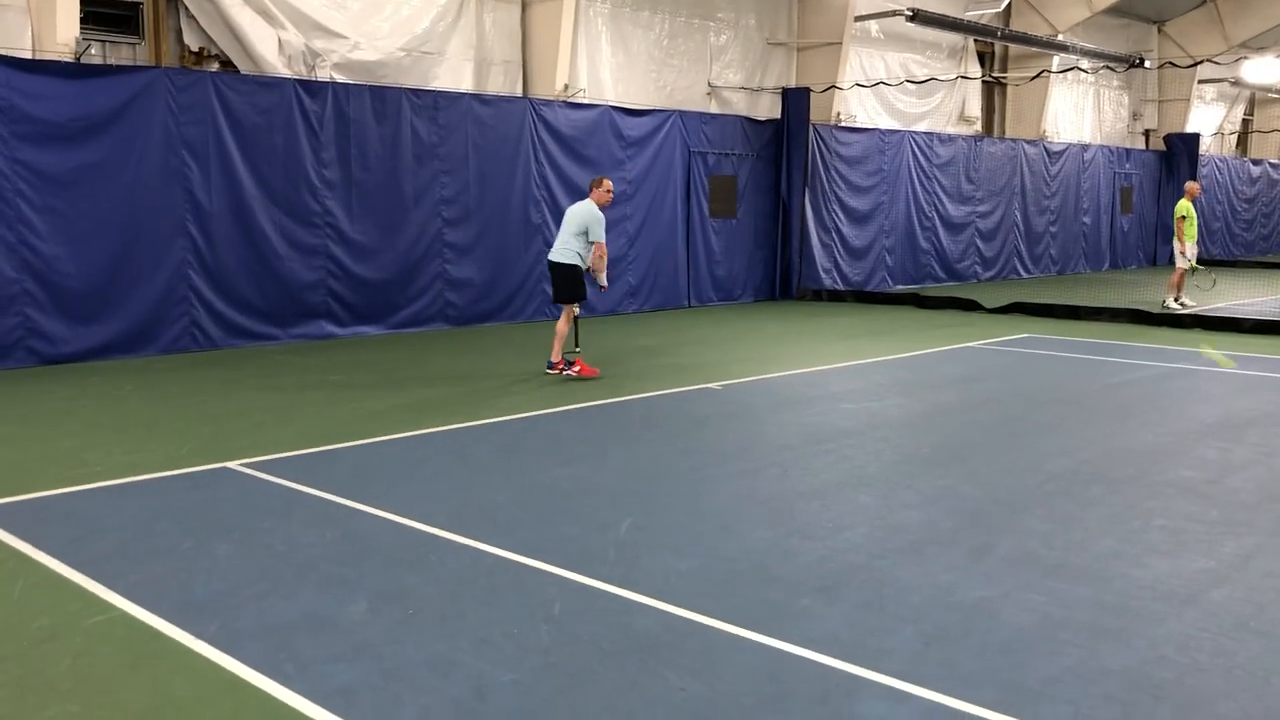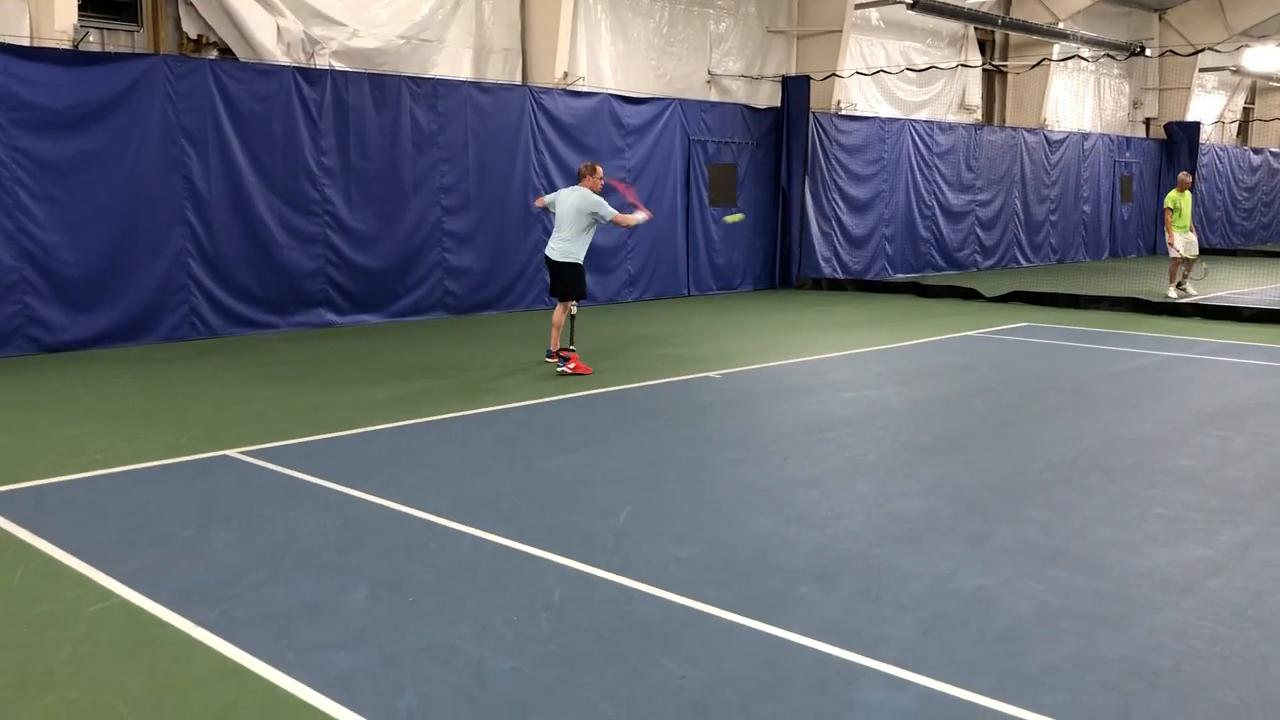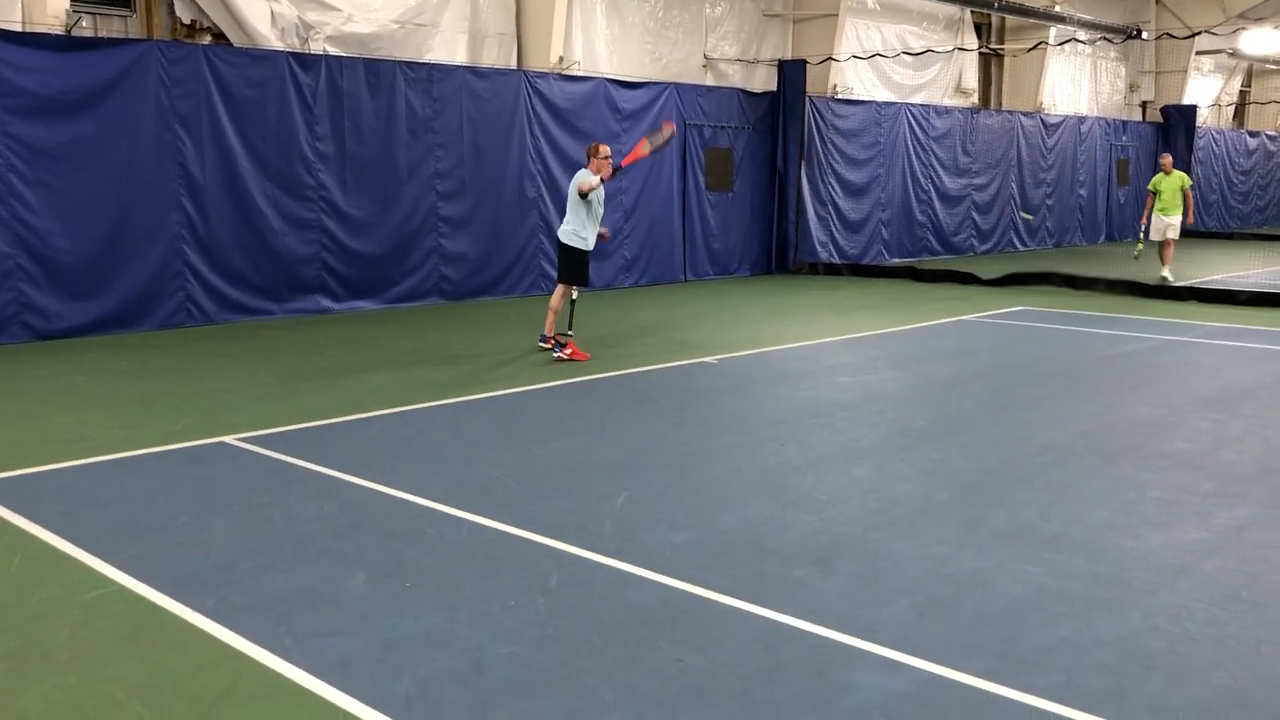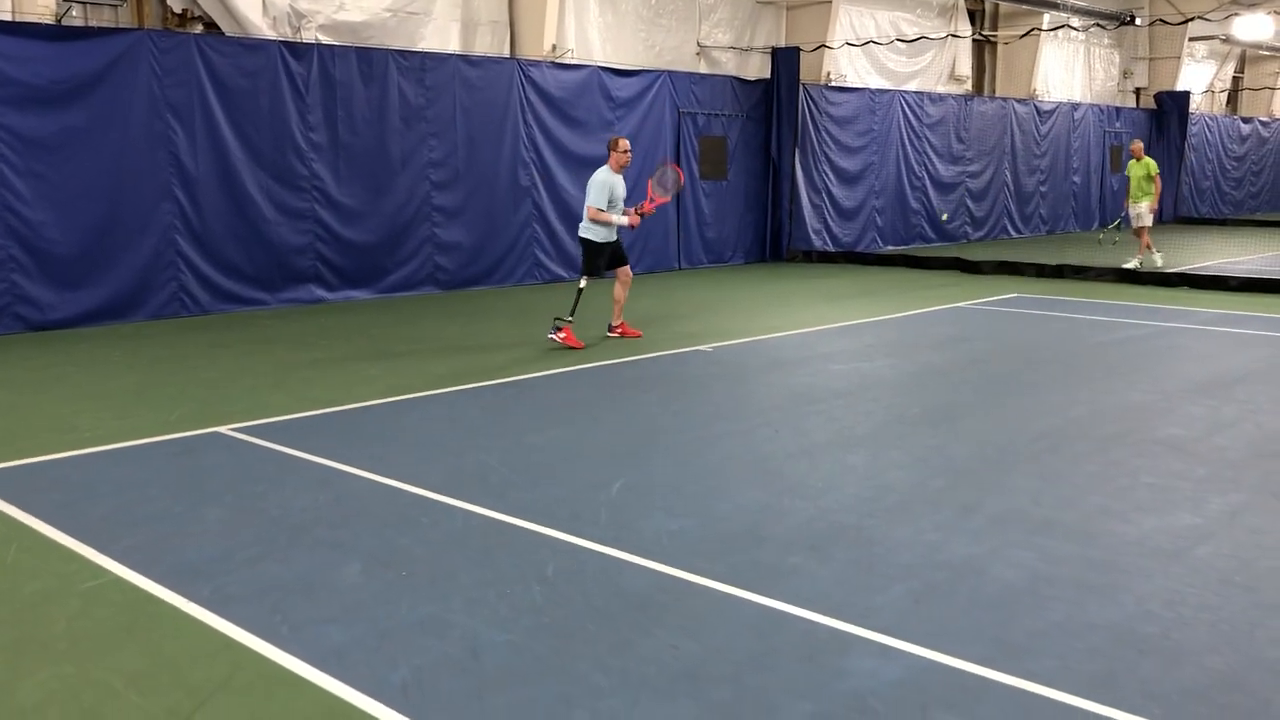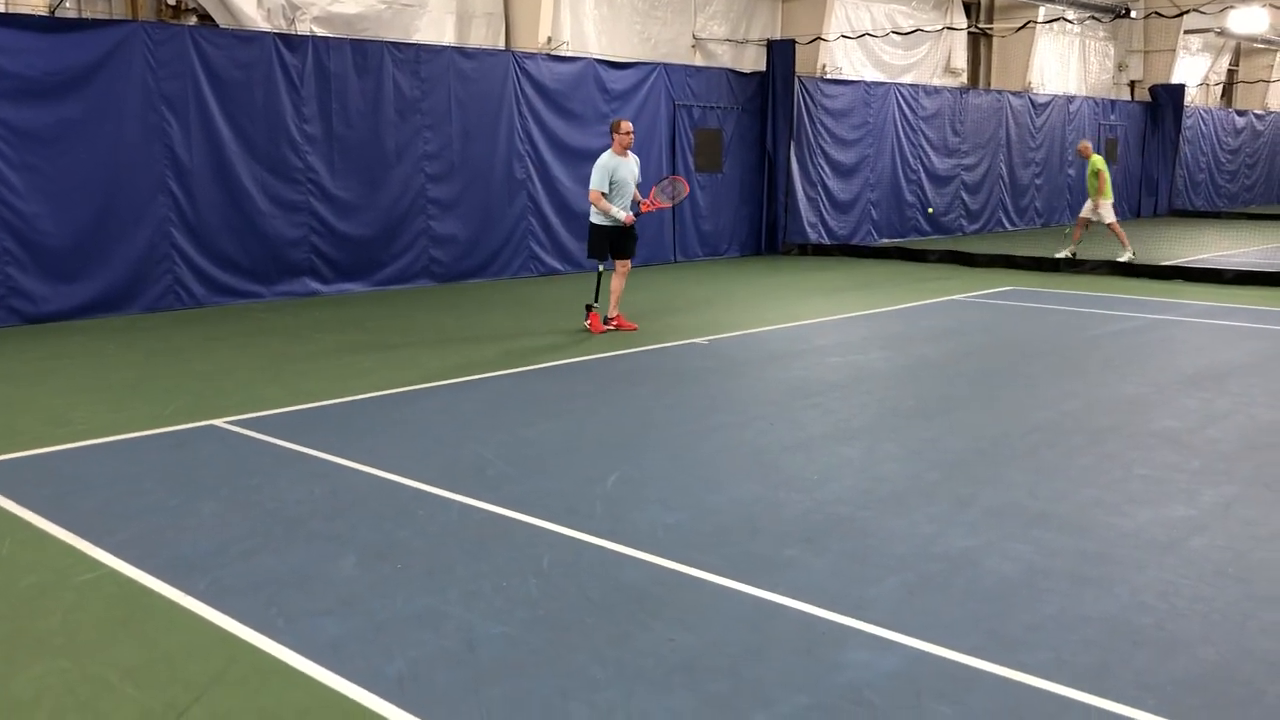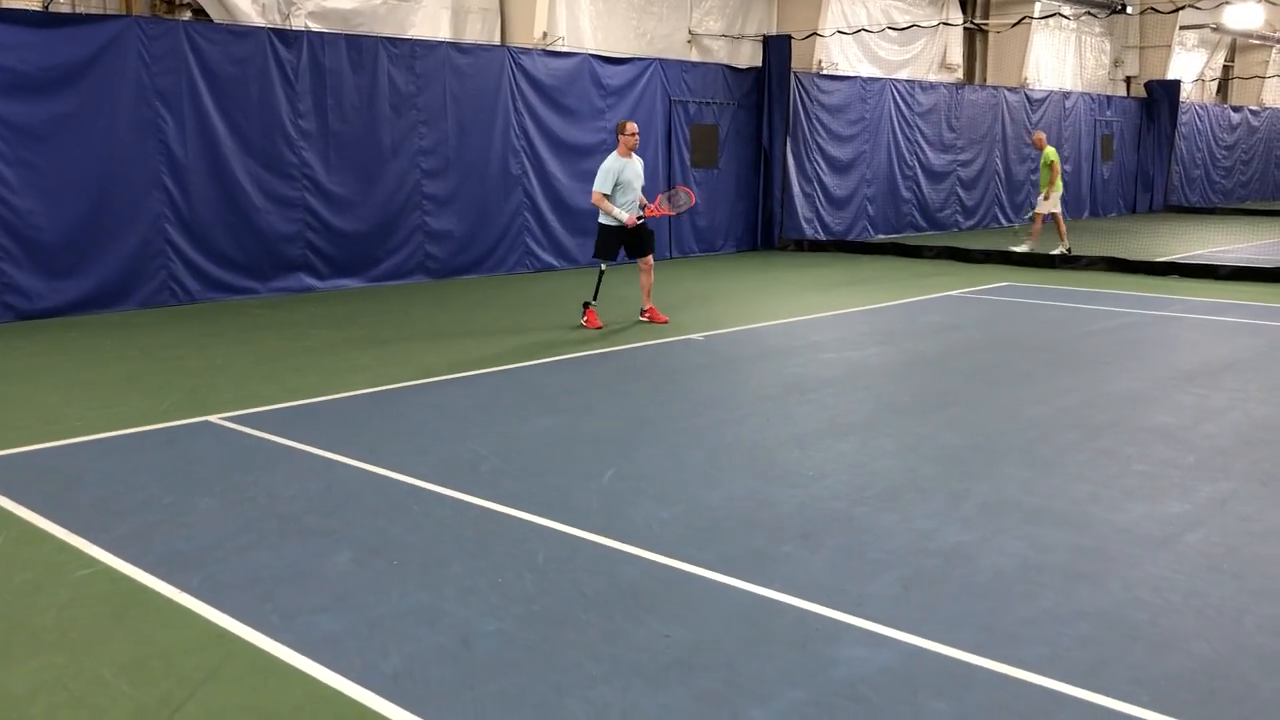
dt=0.5s
person 1, frame 1
left shoulder: (578, 207)
right shoulder: (596, 215)
right elbow: (600, 252)
left wrist: (589, 262)
right wrist: (602, 279)
left hip: (557, 261)
right hip: (567, 264)
left knee: (567, 312)
right knee: (571, 310)
left ankle: (555, 361)
right ankle: (572, 363)
person 1, frame 2
left shoulder: (563, 193)
right shoulder: (594, 202)
left elbow: (539, 203)
right elbow: (623, 221)
right wrist: (642, 215)
left hip: (553, 255)
right hip: (569, 260)
left knee: (563, 303)
right knee: (568, 304)
left ankle: (554, 350)
right ankle: (566, 360)
person 1, frame 3
left shoulder: (592, 179)
right shoulder: (584, 178)
right elbow: (584, 190)
left wrist: (596, 229)
right wrist: (601, 179)
left hip: (573, 241)
right hip: (575, 243)
left knee: (563, 289)
right knee: (572, 291)
left ankle: (548, 336)
right ankle: (562, 345)
person 1, frame 4
left shoulder: (618, 177)
right shoulder: (602, 179)
right elbow: (593, 214)
left wrist: (634, 212)
right wrist: (625, 220)
left hip: (609, 238)
right hip: (594, 238)
left knee: (625, 276)
right knee: (585, 282)
left ankle: (616, 325)
right ankle: (560, 328)
person 1, frame 5
left shoulder: (634, 159)
right shoulder: (605, 163)
right elbow: (594, 198)
left wrist: (640, 200)
right wrist: (620, 215)
left hip: (624, 223)
right hip: (603, 223)
left knee: (623, 268)
right knee: (600, 268)
left ankle: (613, 317)
right ankle: (592, 313)
person 1, frame 6
left shoulder: (638, 161)
right shoulder: (610, 165)
right elbow: (596, 199)
left wrist: (645, 204)
right wrist: (623, 217)
left hip: (635, 222)
right hip: (612, 225)
left knee: (647, 264)
right knee: (603, 268)
left ankle: (647, 309)
right ankle: (588, 311)
